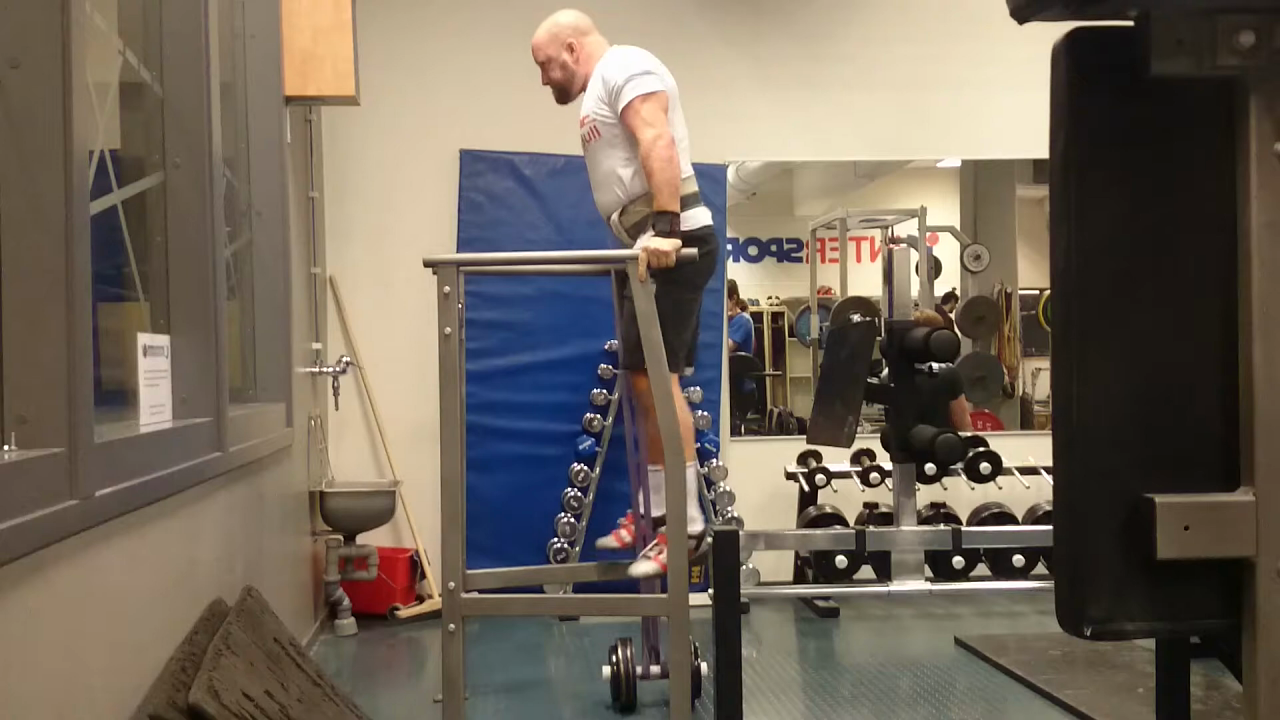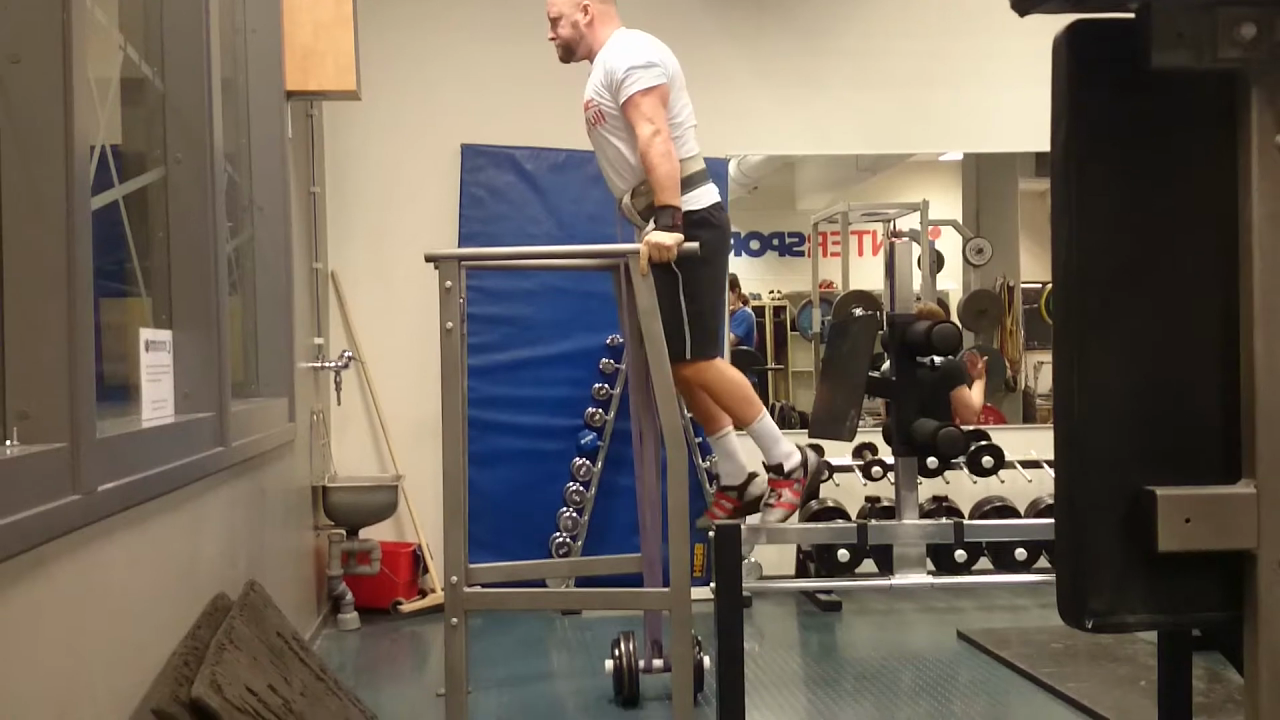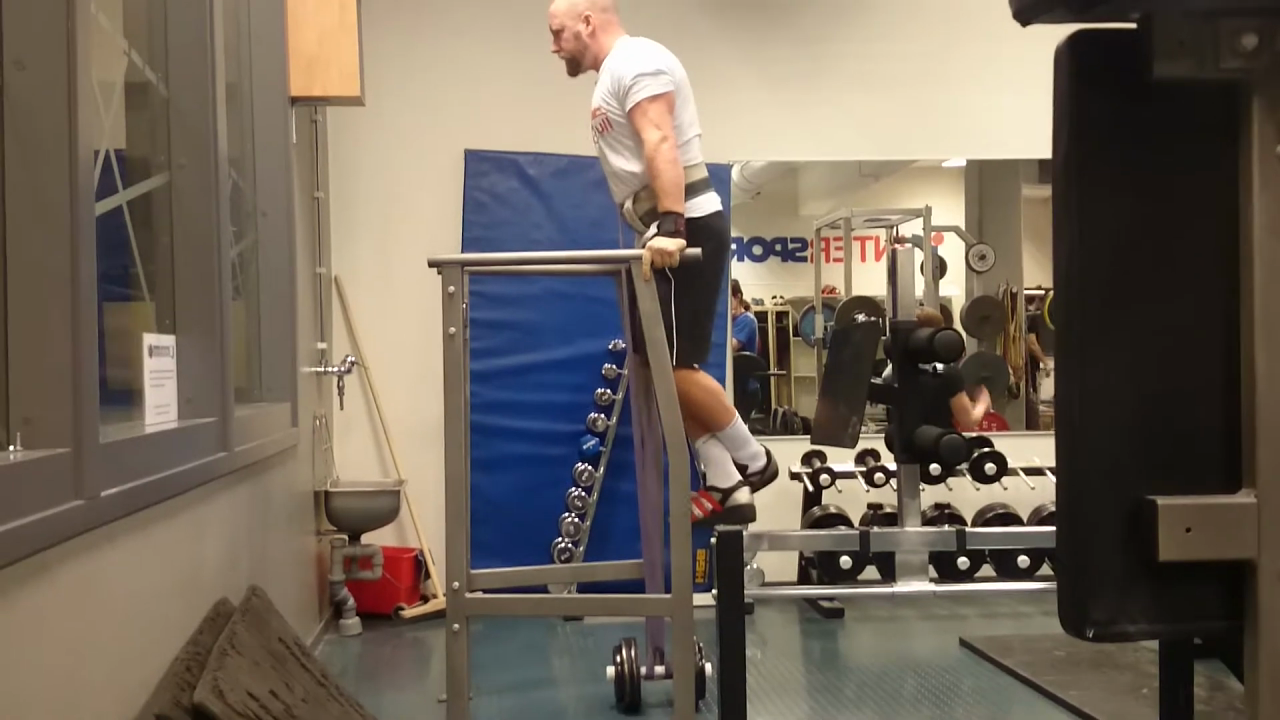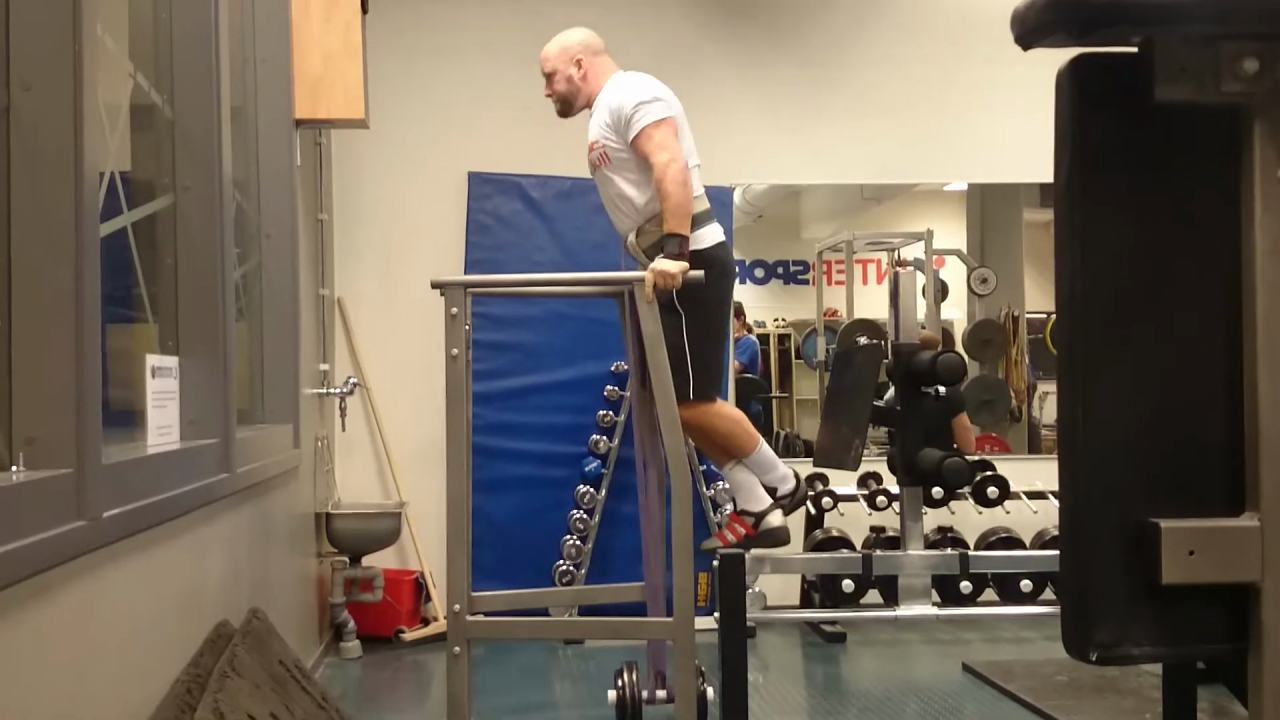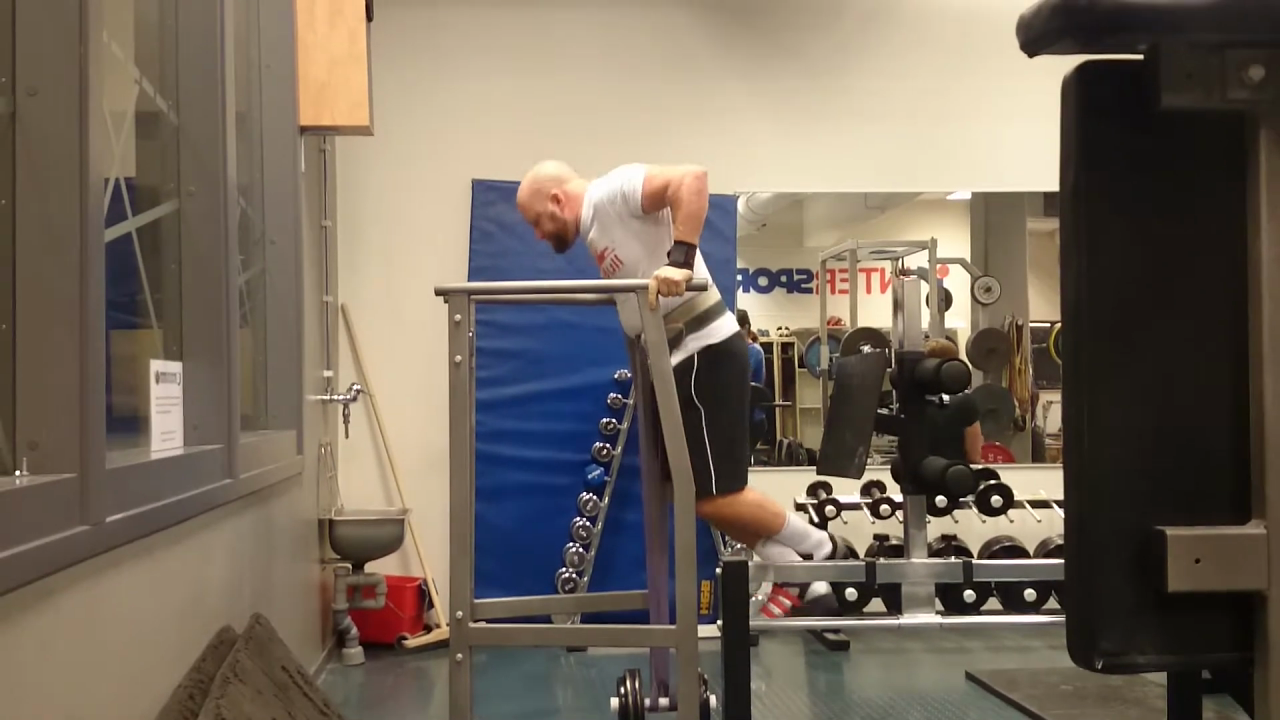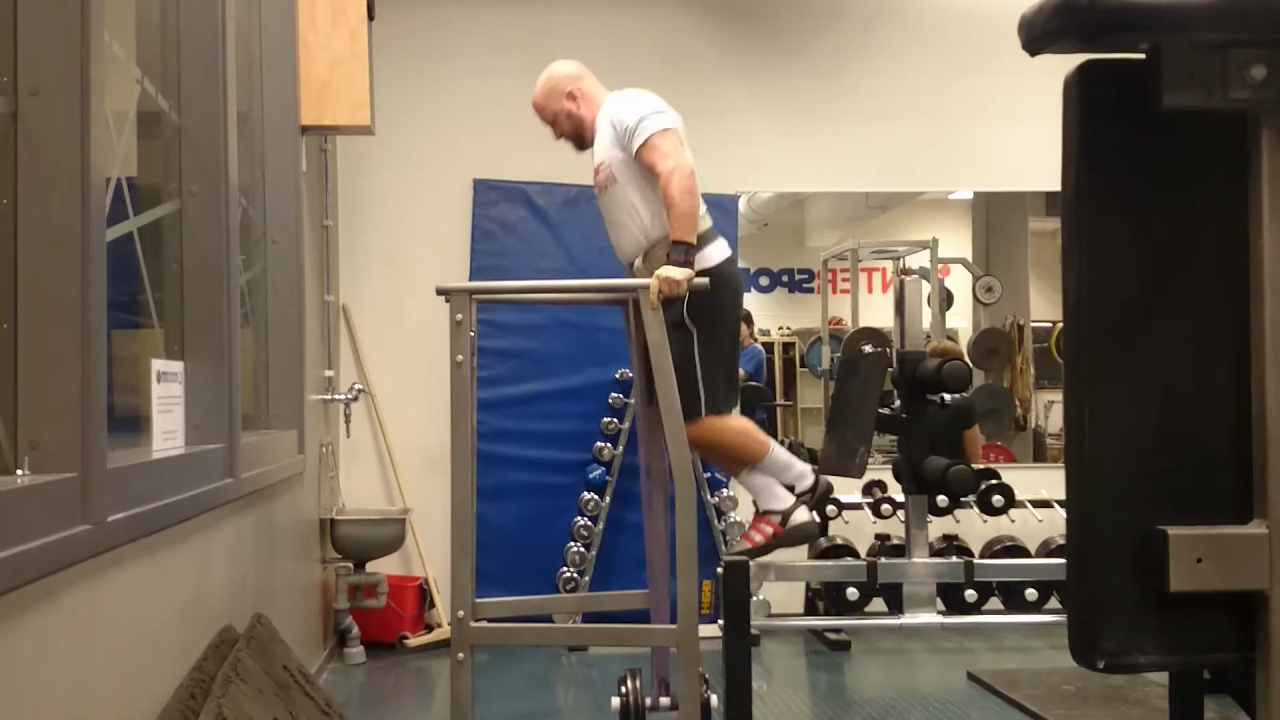
dt=0.7s
person 1, frame 1
left shoulder: (626, 69)
right shoulder: (600, 94)
left elbow: (659, 145)
left wrist: (665, 226)
right wrist: (652, 236)
left hip: (675, 243)
right hip: (648, 248)
left knee: (652, 376)
right knee: (646, 378)
left ankle: (685, 524)
right ankle: (656, 513)
person 1, frame 2
left shoulder: (629, 54)
right shoulder: (608, 65)
left elbow: (655, 138)
left wrist: (668, 221)
left hip: (686, 223)
right hip: (665, 230)
left knee: (694, 360)
right knee: (677, 364)
left ankle: (788, 464)
right ankle: (738, 480)
person 1, frame 3
left shoulder: (635, 61)
right shoulder: (615, 74)
left elbow: (661, 145)
left wrist: (671, 227)
left hip: (689, 229)
right hip: (668, 236)
left knee: (673, 366)
right knee: (665, 367)
left ankle: (752, 461)
right ankle: (726, 486)
person 1, frame 4
left shoulder: (629, 94)
right shoulder: (607, 113)
left elbow: (672, 168)
left wrist: (674, 251)
left hip: (690, 263)
right hip: (668, 268)
left knee: (692, 401)
right knee: (674, 400)
left ankle: (783, 486)
right ankle: (758, 509)
person 1, frame 5
left shoulder: (613, 192)
right shoulder: (597, 223)
left elbow: (691, 179)
left wrist: (680, 259)
left hip: (703, 353)
right hip: (681, 358)
left knee: (714, 496)
right knee: (693, 490)
left ankle: (819, 549)
right ankle: (798, 579)
person 1, frame 6
left shoulder: (629, 109)
right shoulder: (608, 134)
left elbow: (677, 175)
left wrist: (680, 257)
left hip: (696, 280)
right hip: (673, 287)
left knee: (700, 419)
right knee: (682, 418)
left ankle: (801, 482)
right ankle: (780, 506)
